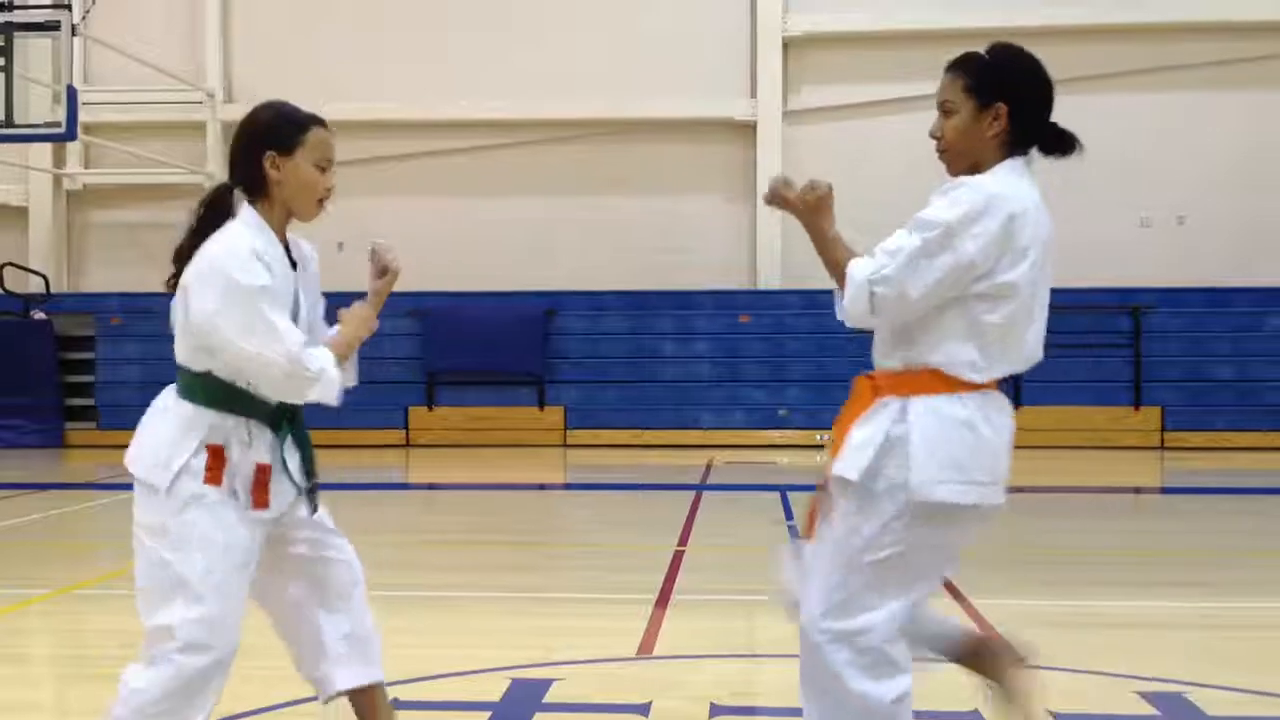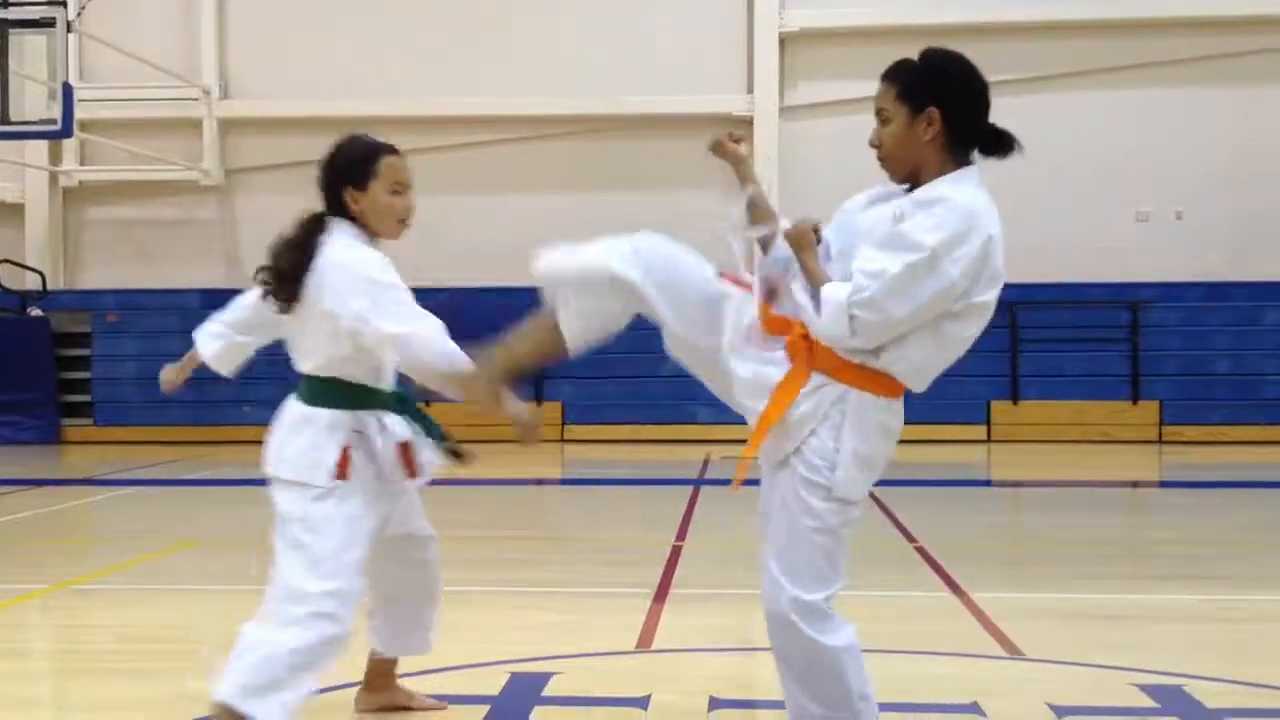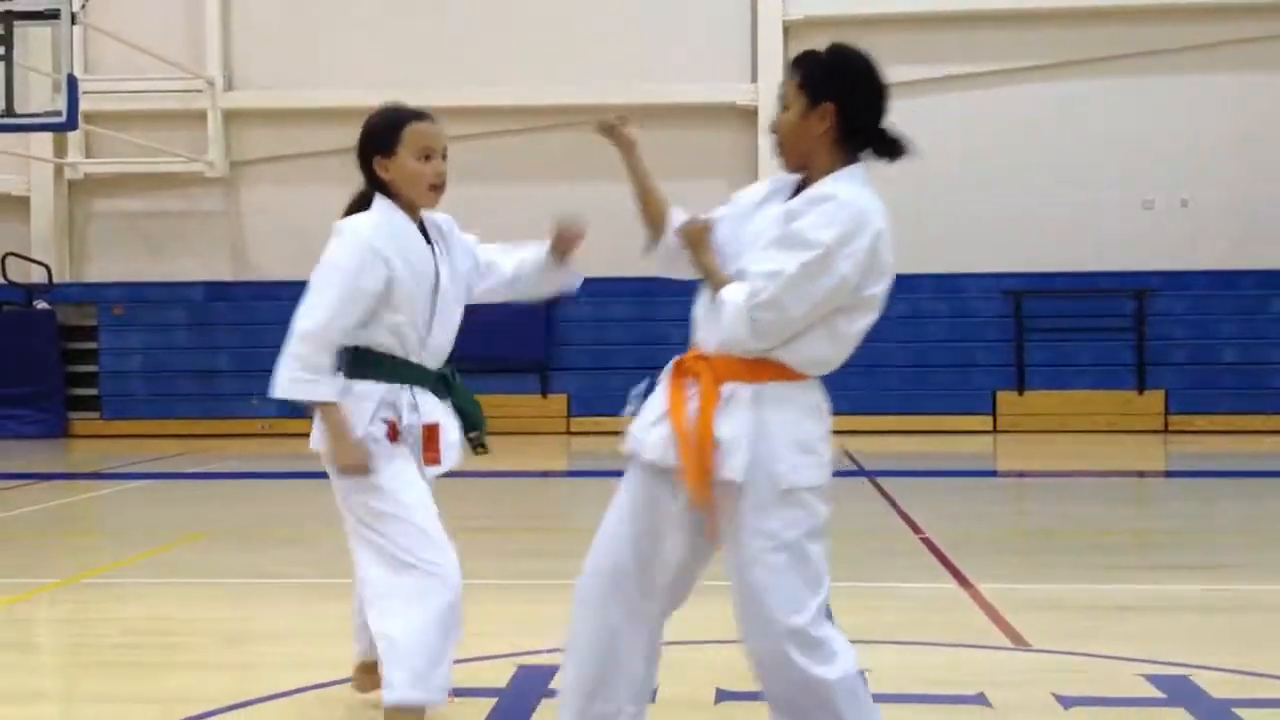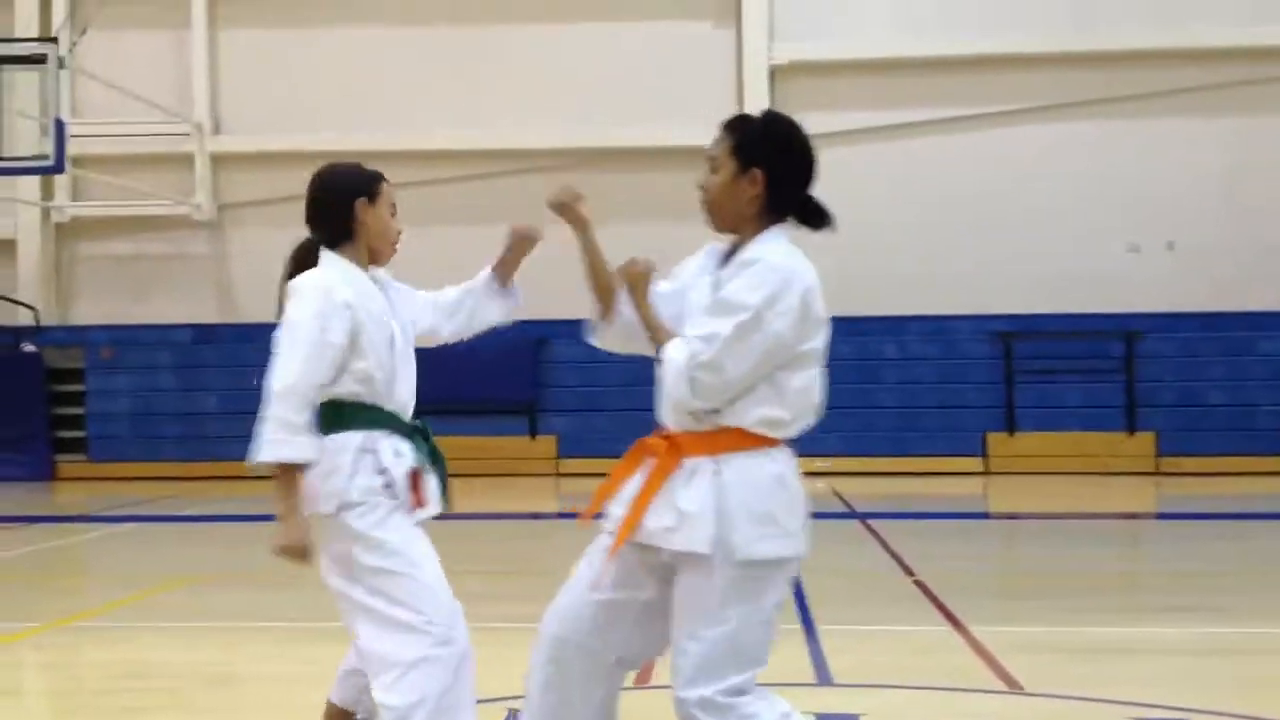
dt=0.4s
person 1, frame 1
left shoulder: (986, 203)
right shoulder: (1005, 199)
left elbow: (871, 300)
right elbow: (897, 296)
left wrist: (817, 226)
right wrist: (817, 224)
left hip: (931, 437)
right hip: (924, 421)
left knee: (841, 627)
right knee: (821, 592)
right ankle: (989, 656)
person 1, frame 2
left shoulder: (960, 219)
right shoulder: (897, 203)
left elbow: (849, 322)
right elbow: (787, 256)
left wrist: (806, 254)
right wrist: (744, 173)
left hip: (835, 418)
right hip: (779, 358)
left knee: (800, 601)
right knee: (638, 262)
right ankle: (493, 373)
person 1, frame 3
left shoulder: (849, 216)
right shoulder: (774, 196)
left elbow: (750, 322)
right elbow: (672, 242)
left wrist: (707, 259)
right wrist: (632, 158)
left hip: (768, 429)
right hip: (697, 409)
left knee: (784, 627)
right knee: (618, 583)
person 1, frame 4
left shoulder: (778, 278)
right shoulder: (718, 265)
left elbow: (695, 384)
right elbow: (614, 326)
left wrist: (643, 302)
right wrist: (582, 227)
left hip: (737, 503)
right hip: (683, 489)
right knee: (575, 641)
person 2, frame 1
left shoulder: (295, 257)
right shoulder: (232, 258)
left elbow: (310, 357)
right elbow: (296, 374)
left wrist: (372, 303)
right wrist: (353, 332)
left hip: (253, 455)
right hip: (198, 463)
left knee: (326, 577)
right knee: (197, 639)
person 2, frame 2
left shoulder: (315, 258)
right shoulder: (358, 271)
left elbow: (246, 315)
right elbow: (420, 343)
left wrist: (190, 362)
right wrist: (498, 398)
left hip: (358, 443)
right hip: (330, 452)
left knee: (412, 559)
right knee: (314, 606)
person 2, frame 3
left shoulder: (439, 235)
right shoulder: (366, 239)
left elbow: (499, 270)
right elbow: (310, 341)
left wrist: (556, 250)
right wrist: (338, 431)
left hip: (412, 423)
right hip: (372, 424)
left knee: (394, 567)
right knee: (426, 574)
left ankle: (372, 664)
person 2, frame 4
left shoulder: (378, 290)
right shoulder: (322, 293)
left elbow: (453, 313)
right elbow: (287, 404)
left wrist: (510, 257)
right wrist: (289, 513)
left hip: (378, 479)
right hip: (354, 479)
left knee: (391, 624)
right knee: (431, 633)
